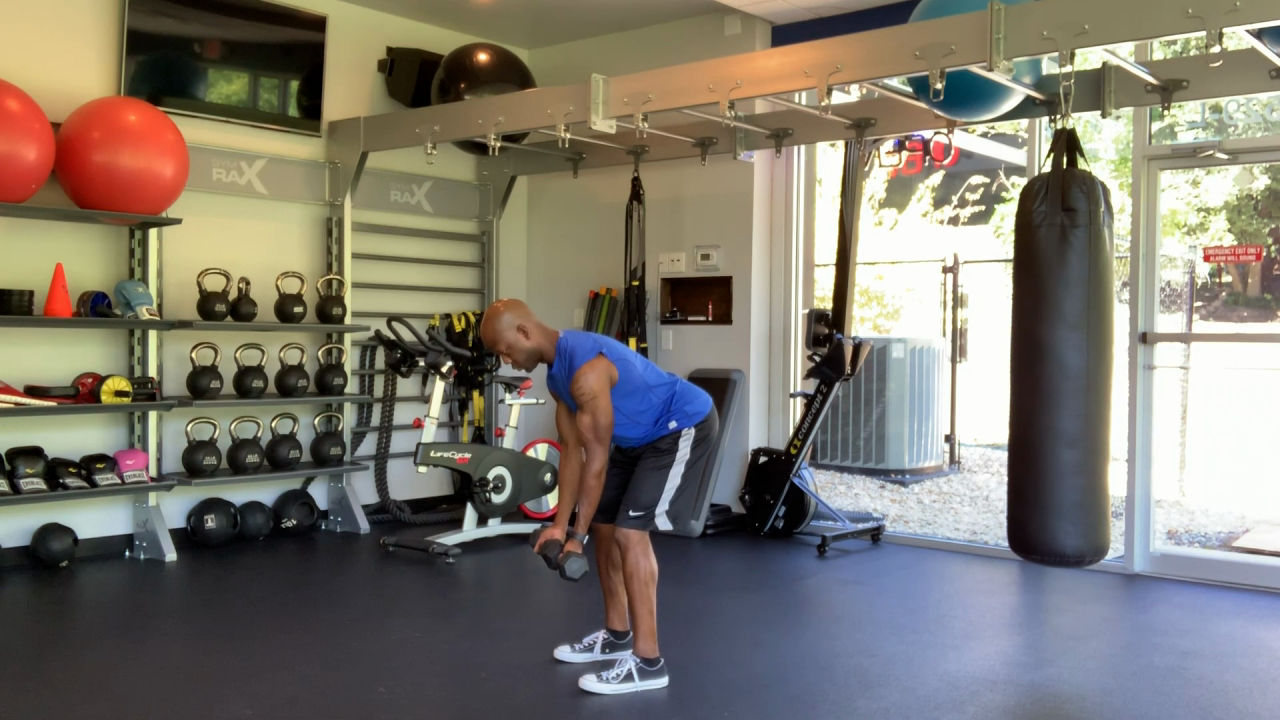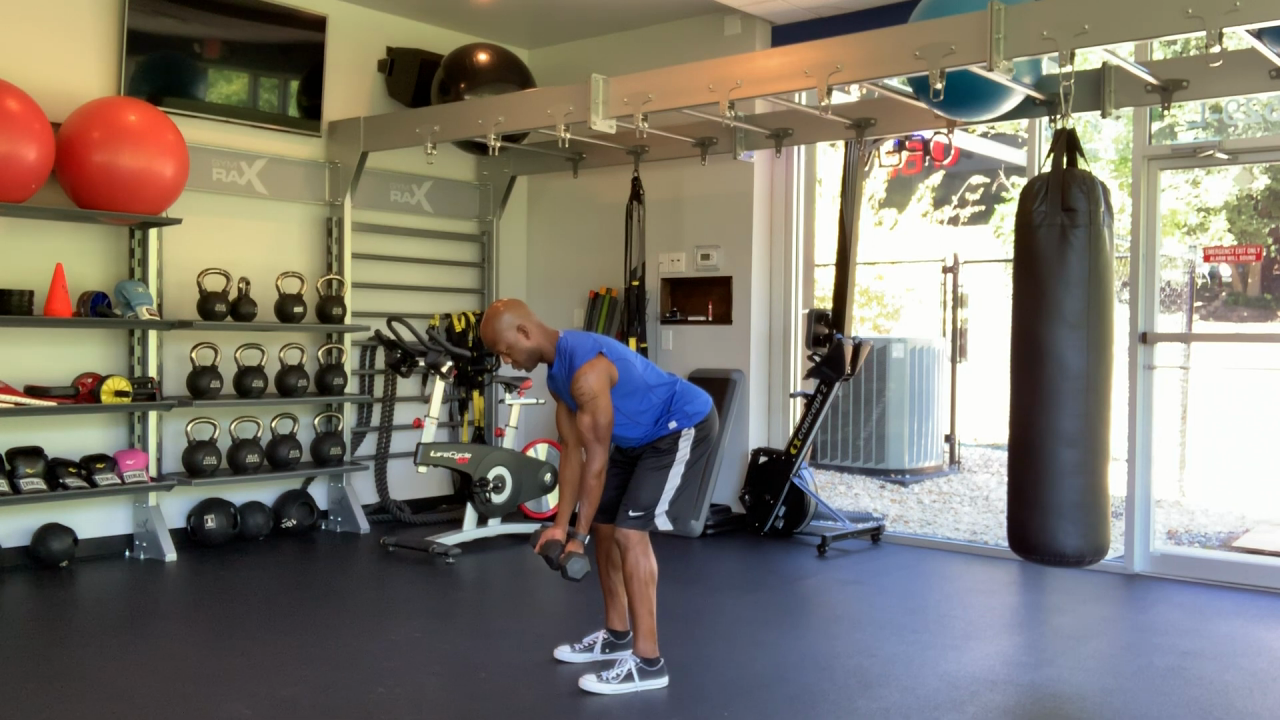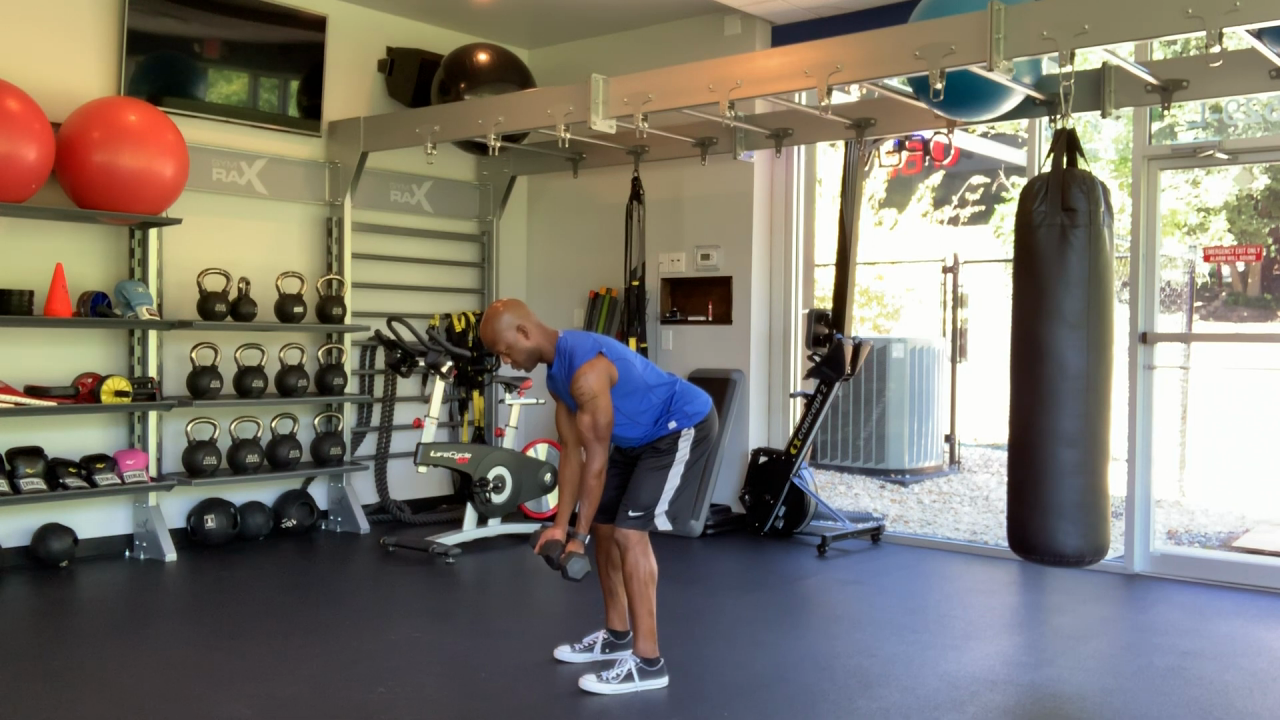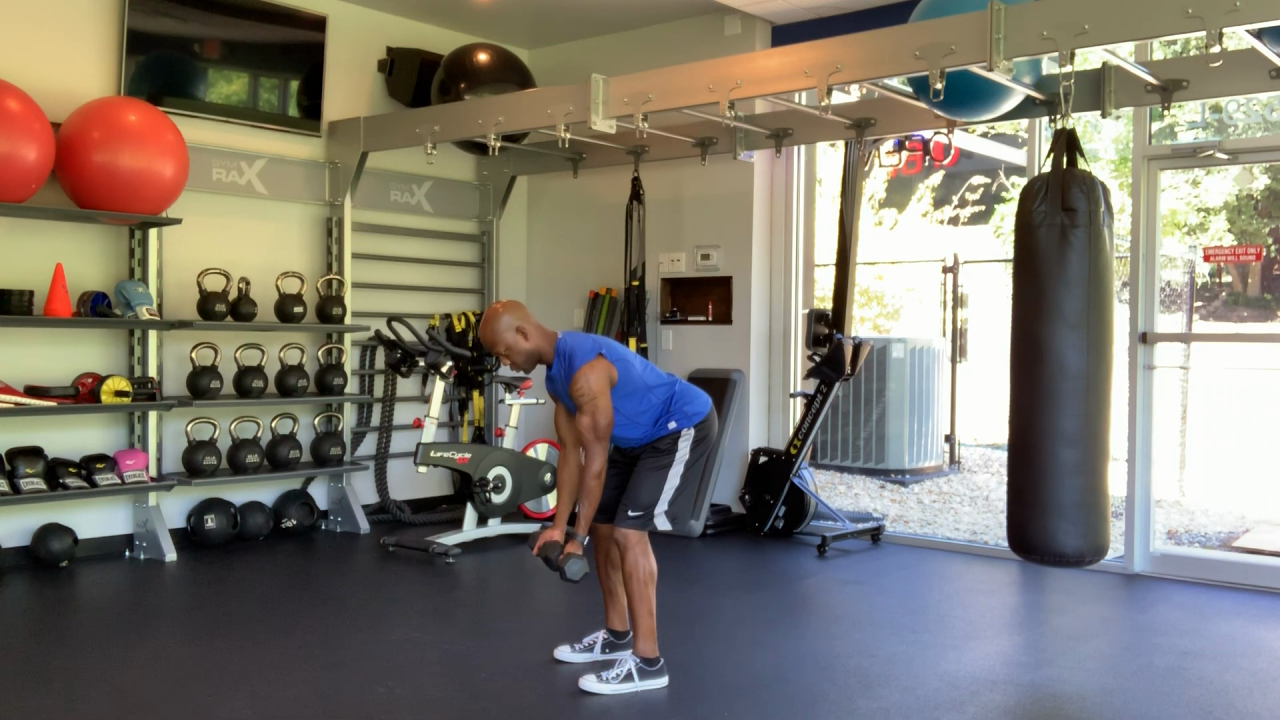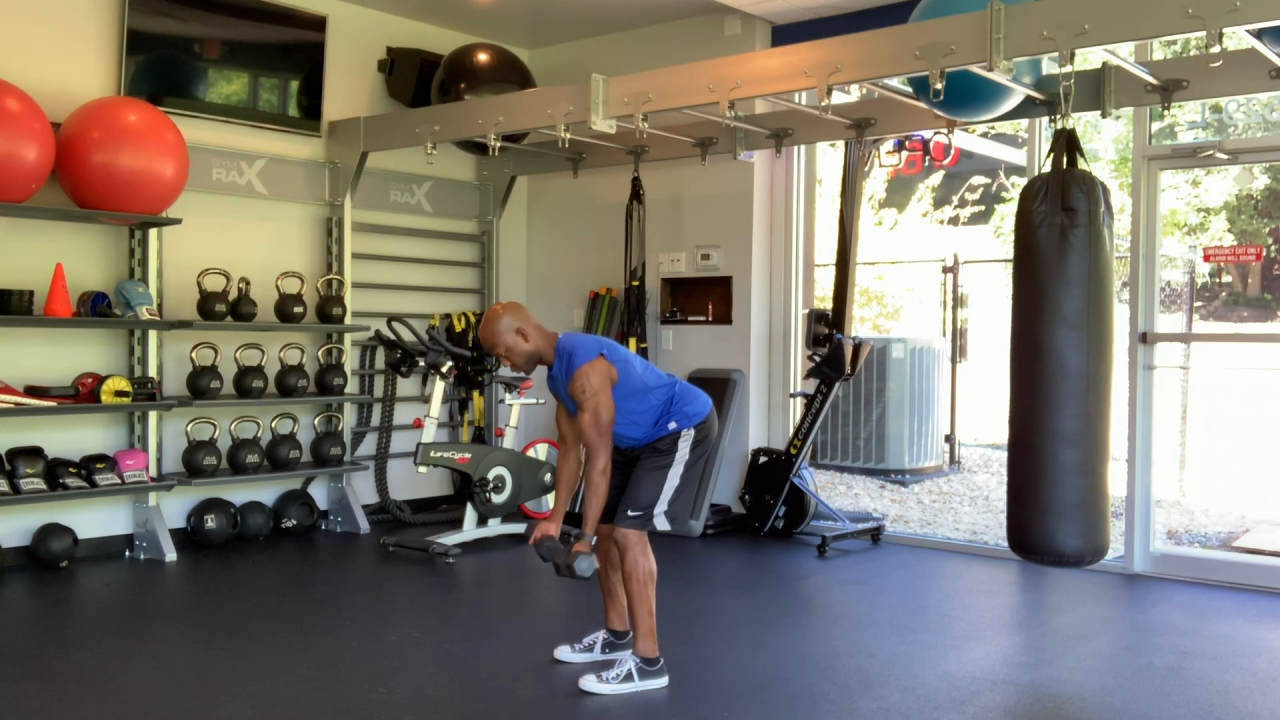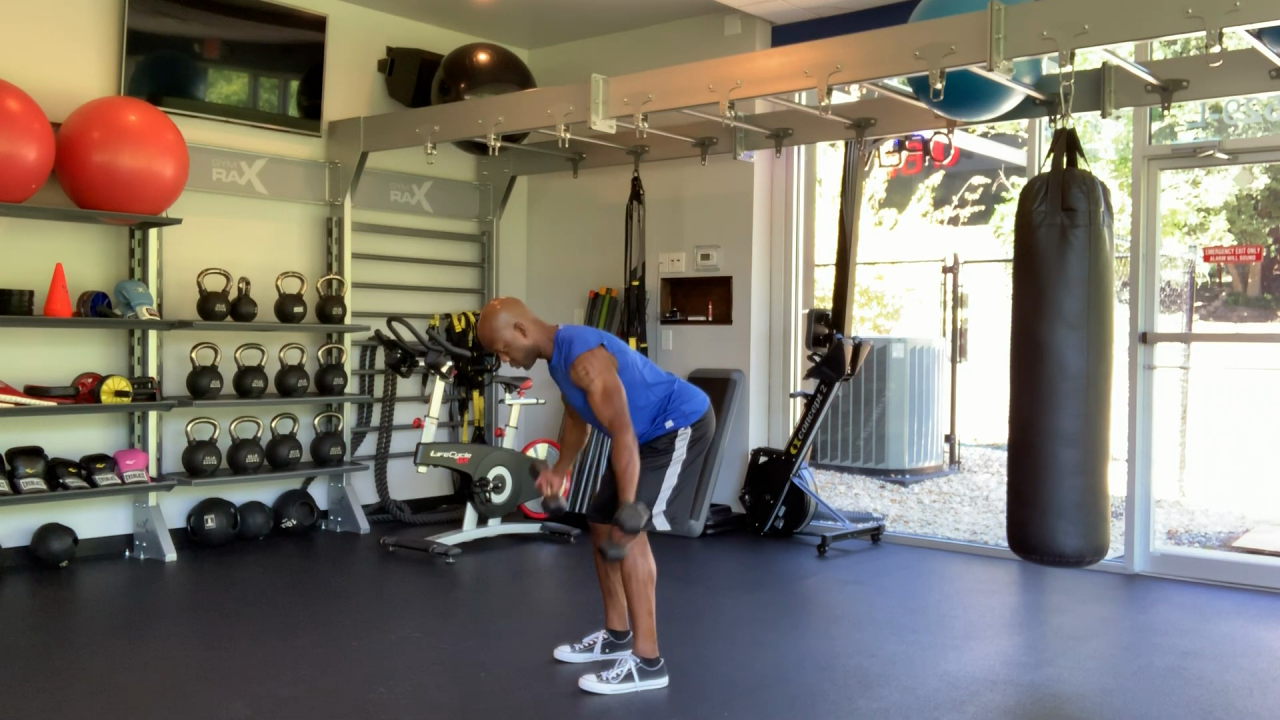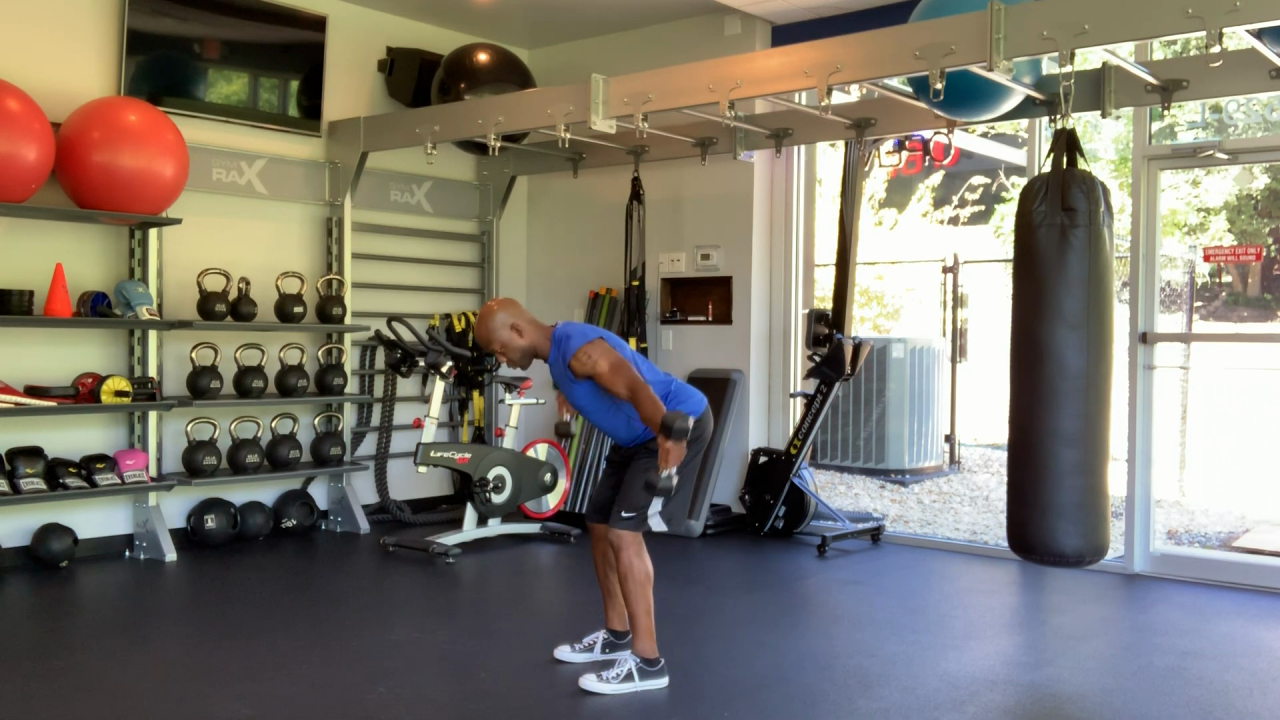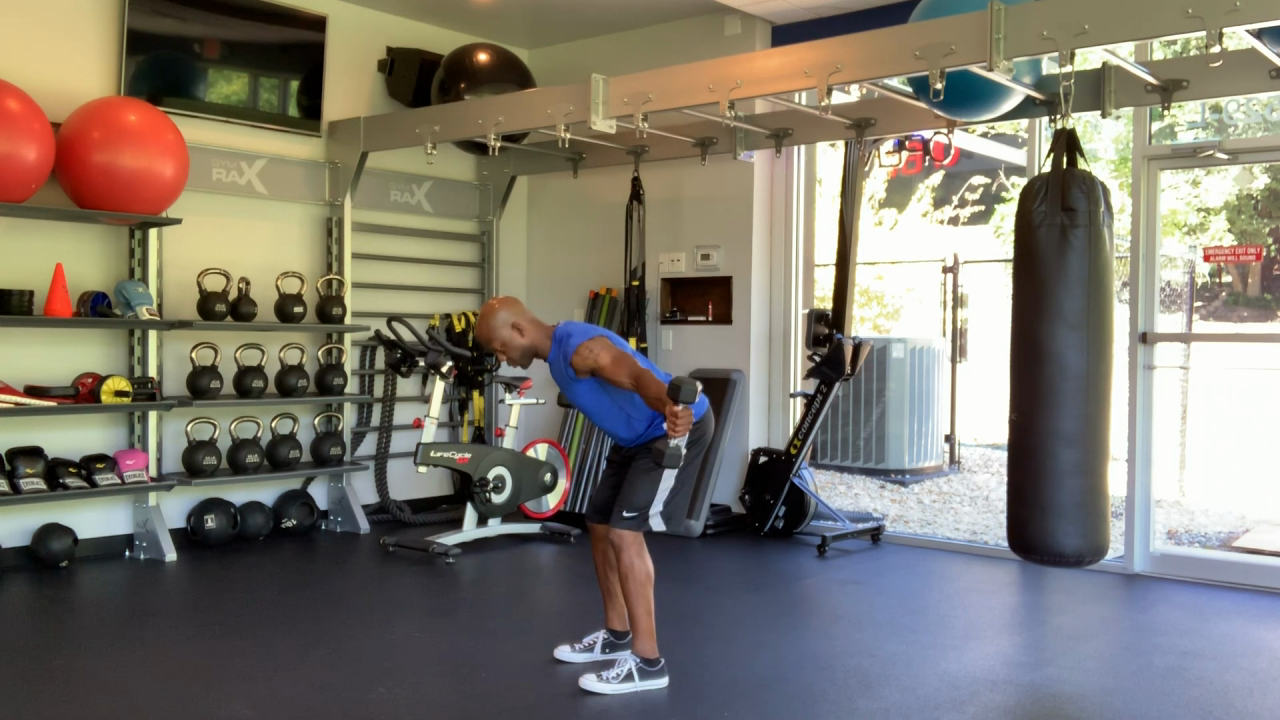
dt=0.2s
person 1, frame 1
left shoulder: (585, 368)
right shoulder: (556, 372)
left elbow: (596, 458)
right elbow: (571, 451)
left wrist: (577, 535)
right wrist: (561, 523)
left hip: (683, 426)
right hip: (641, 435)
left knee: (630, 532)
right knee: (603, 526)
left ankle: (647, 662)
right ankle: (617, 635)
person 1, frame 2
left shoulder: (585, 368)
right shoulder: (556, 373)
left elbow: (596, 459)
right elbow: (571, 451)
left wrist: (578, 536)
right wrist: (561, 524)
left hip: (683, 426)
right hip: (641, 435)
left knee: (629, 532)
right knee: (603, 526)
left ankle: (647, 662)
right ankle: (617, 635)
person 1, frame 3
left shoulder: (585, 368)
right shoulder: (556, 373)
left elbow: (596, 459)
right elbow: (571, 451)
left wrist: (578, 535)
right wrist: (561, 524)
left hip: (682, 427)
right hip: (641, 435)
left knee: (629, 532)
right knee: (603, 526)
left ankle: (647, 662)
right ankle: (616, 636)
person 1, frame 4
left shoulder: (584, 368)
right shoulder: (555, 374)
left elbow: (596, 460)
right elbow: (570, 452)
left wrist: (578, 537)
right wrist: (559, 525)
left hip: (683, 427)
right hip: (641, 436)
left knee: (629, 532)
right knee: (603, 526)
left ankle: (647, 662)
right ankle: (617, 635)
person 1, frame 5
left shoulder: (584, 367)
right shoulder: (557, 371)
left elbow: (600, 459)
right elbow: (570, 446)
left wrist: (586, 538)
right wrist: (556, 517)
left hip: (682, 428)
right hip: (643, 435)
left knee: (626, 532)
right knee: (605, 531)
left ankle: (647, 661)
right ankle: (617, 635)
person 1, frame 6
left shoulder: (582, 355)
right shoulder: (558, 358)
left elbow: (622, 432)
right elbow: (579, 418)
left wrist: (631, 510)
right wrist: (559, 473)
left hip: (679, 426)
right hip: (649, 432)
left knee: (626, 533)
right knee: (601, 525)
left ankle: (647, 662)
right ankle: (617, 636)
person 1, frame 7
left shoulder: (578, 348)
right shoulder: (557, 351)
left elbow: (638, 389)
left wrist: (668, 438)
right wrist: (567, 404)
right hip: (637, 434)
left knee: (624, 532)
right knee: (599, 524)
left ankle: (647, 662)
right ankle: (617, 636)
person 1, frame 8
left shoulder: (579, 346)
right shoulder: (558, 350)
left elbow: (643, 378)
left wrist: (673, 412)
left hip: (677, 426)
right hip: (638, 434)
left knee: (625, 532)
right knee: (600, 524)
left ankle: (647, 662)
right ankle: (616, 635)
